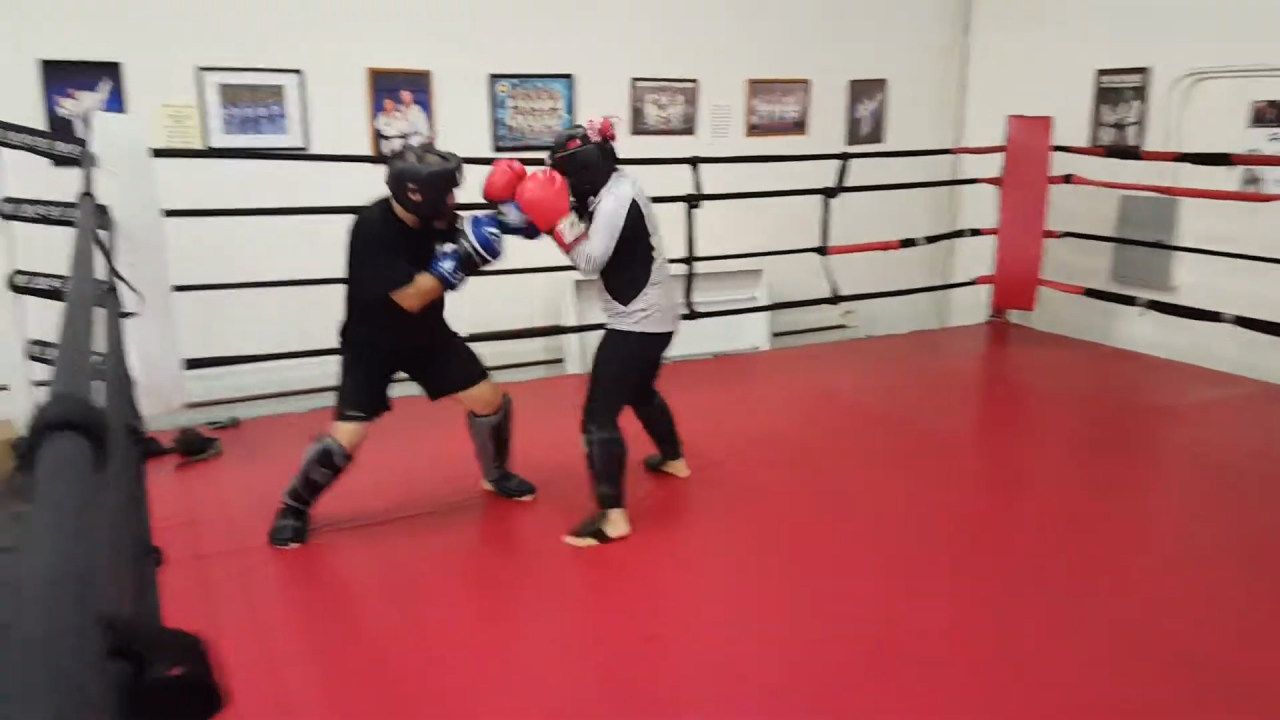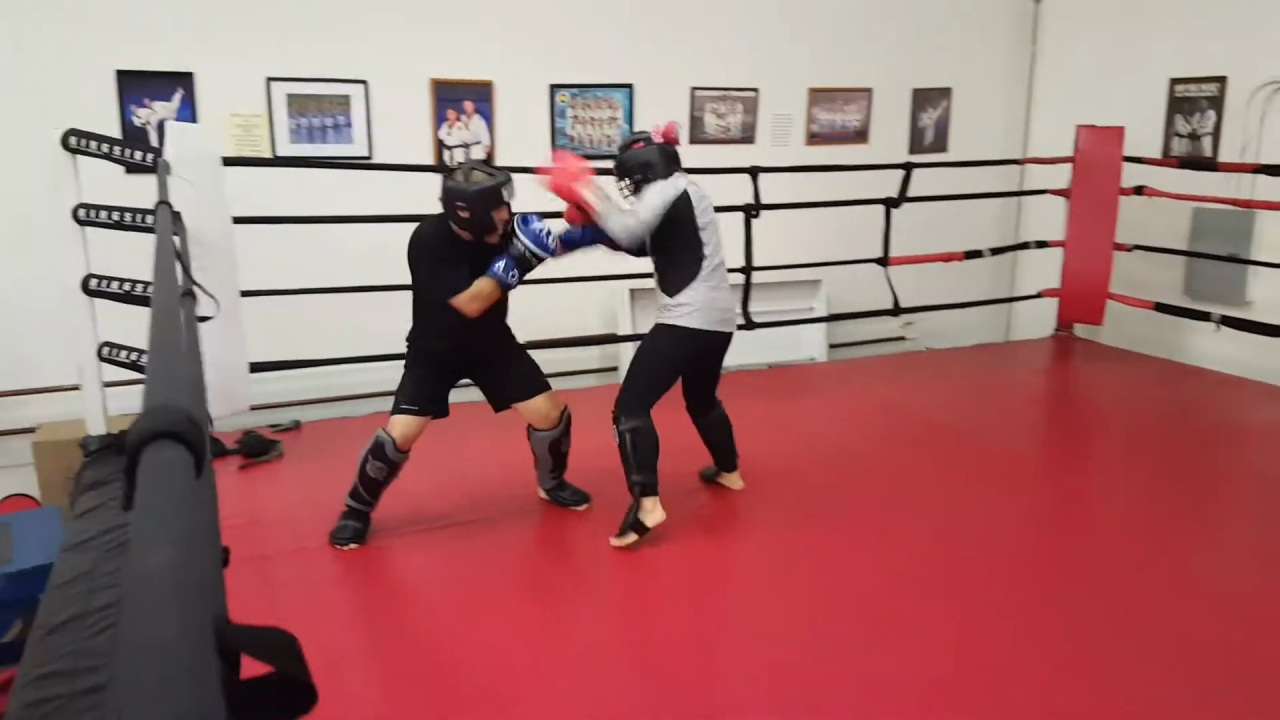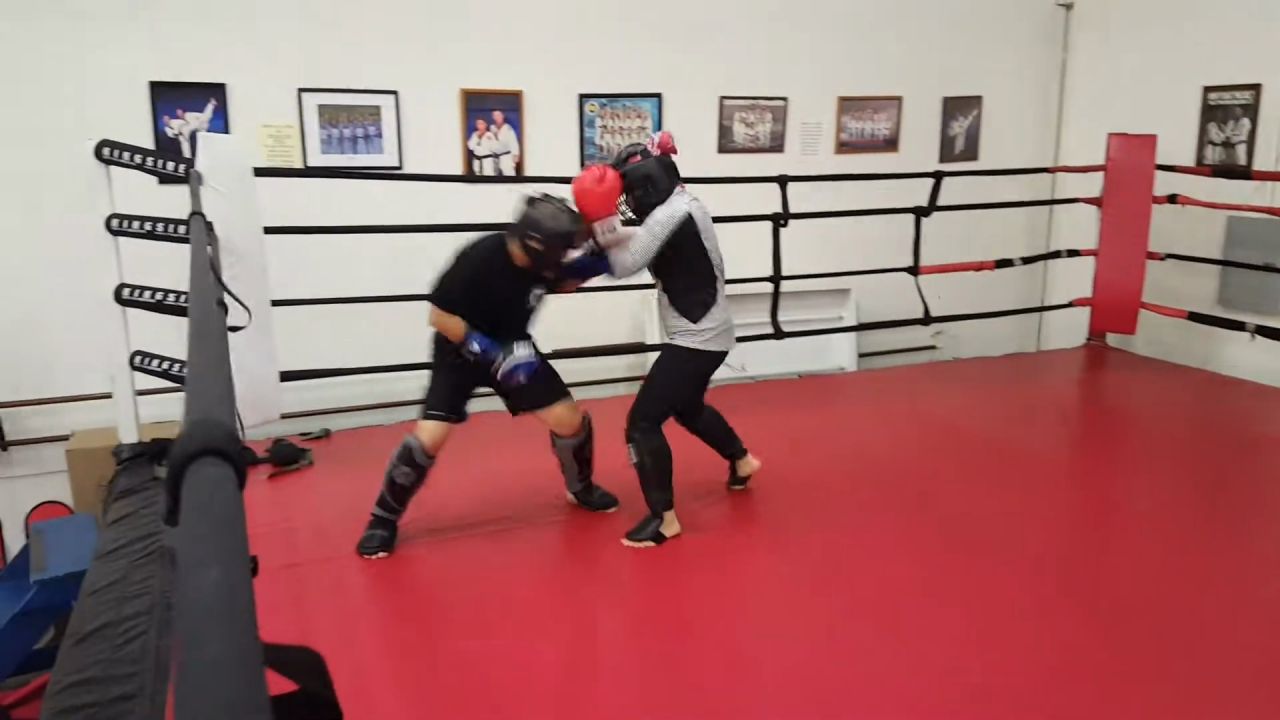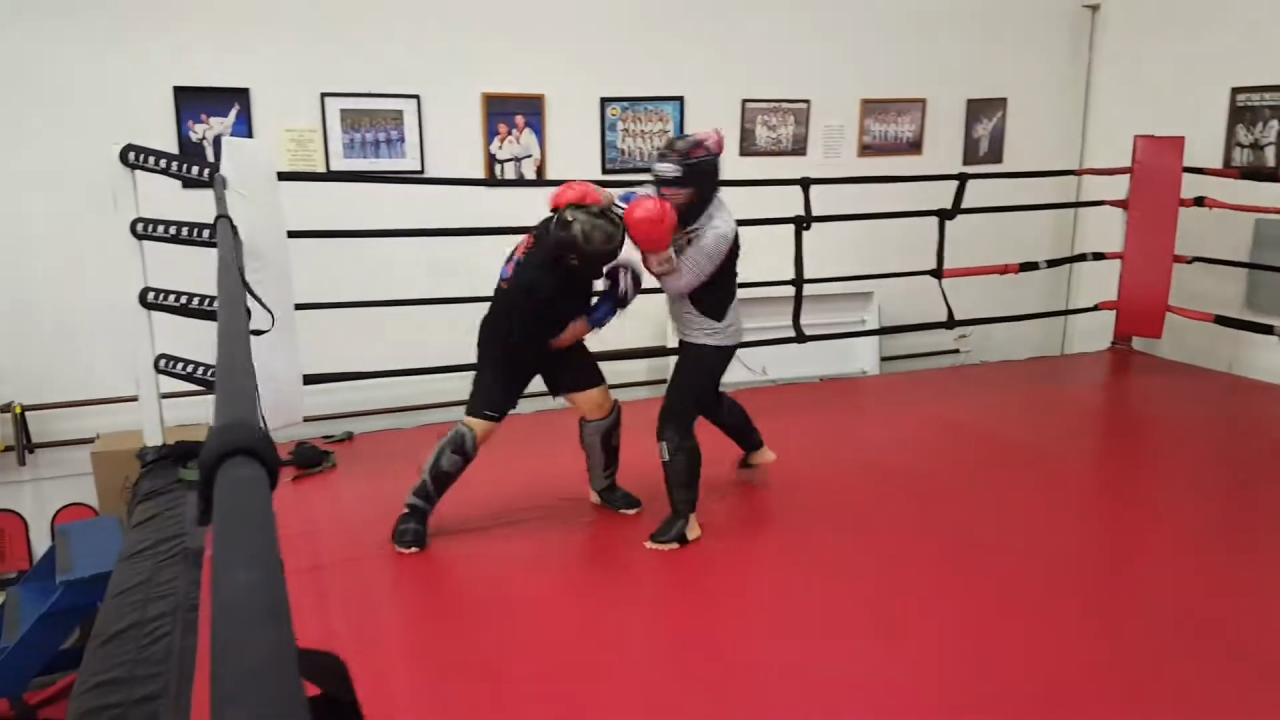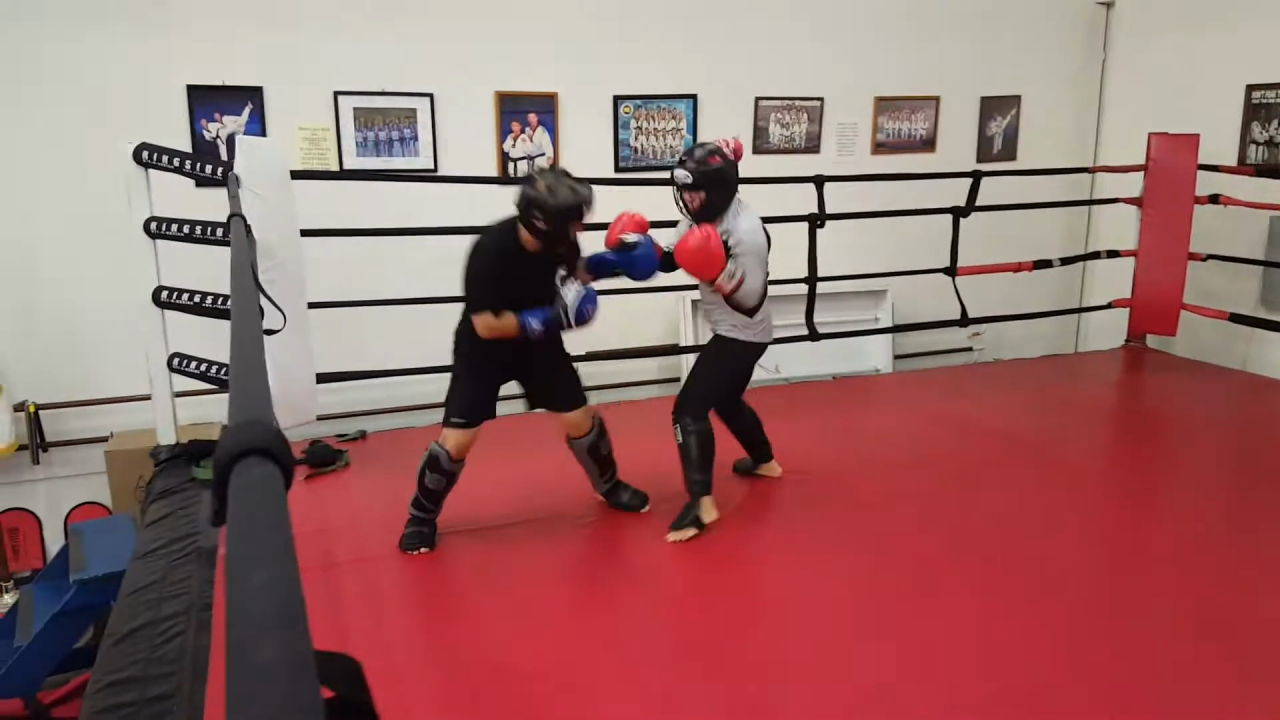
dt=0.3s
person 1, frame 1
left shoulder: (616, 196)
right shoulder: (619, 191)
left elbow: (591, 259)
right elbow: (586, 230)
left wrist: (559, 219)
left hip: (637, 323)
right hip: (659, 317)
left knee: (600, 415)
right knee: (641, 392)
left ankle: (613, 515)
right ankle: (673, 457)
person 1, frame 2
left shoulder: (669, 190)
right shoulder: (687, 194)
left elbow: (626, 228)
right elbow: (644, 241)
left wrist: (582, 192)
right wrist: (594, 226)
left hip: (686, 320)
right hip: (719, 319)
left knee: (630, 407)
right knee: (702, 398)
left ankle: (646, 504)
right ankle: (728, 470)
person 1, frame 3
left shoulder: (671, 215)
right shoulder: (687, 205)
left elbow: (628, 261)
right elbow: (638, 250)
left wrist: (601, 217)
left hip: (695, 340)
right hip: (709, 333)
left knee: (642, 424)
right knee: (688, 408)
left ankle: (663, 516)
right ankle: (741, 461)
person 1, frame 4
left shoulder: (717, 230)
right shoulder: (678, 208)
left elbow: (676, 284)
left wrist: (655, 246)
left hip: (709, 337)
right hip: (699, 331)
left knee: (674, 421)
right knee: (708, 398)
left ankle: (685, 519)
right ankle: (757, 450)
person 1, frame 5
left shoulder: (746, 228)
right shoulder: (706, 219)
left elbow: (749, 294)
right elbow: (671, 259)
left wrist: (715, 273)
right wrist: (641, 240)
left hip: (741, 334)
right hip: (738, 332)
left knee: (689, 410)
right knee: (727, 400)
left ankle: (702, 504)
right ankle: (765, 461)
person 2, frame 1
left shoulder: (429, 214)
right shoulder: (373, 229)
left elbow: (467, 229)
right elbow: (411, 298)
left wrist: (502, 221)
right wrist: (460, 260)
left hip: (425, 334)
right hip: (371, 344)
left knee: (491, 400)
right knee: (345, 439)
left ankle: (496, 475)
right ankle: (295, 506)
person 2, frame 2
left shoulder: (493, 229)
right shoulder: (429, 241)
left elbow: (536, 241)
right elbow: (470, 303)
left wrist: (582, 235)
right wrist: (515, 261)
left hip: (491, 342)
right hip: (434, 350)
left knee: (549, 414)
right knee: (399, 434)
left ankle: (552, 484)
right ankle: (357, 508)
person 2, frame 3
left shoulder: (539, 252)
right shoulder: (480, 262)
left elbow: (561, 281)
right elbow: (441, 317)
right wrist: (489, 354)
left hip: (510, 350)
right hip: (460, 356)
left knee: (572, 420)
right knee: (428, 438)
left ankle: (580, 488)
right ankle: (384, 517)
person 2, frame 4
left shoulder: (562, 229)
right shoulder: (537, 283)
right elbow: (561, 339)
left wrist: (613, 211)
right wrist: (611, 302)
left hip: (552, 332)
right hip: (507, 346)
left knee: (601, 406)
right knee: (477, 429)
left ankle: (603, 486)
right ankle: (416, 510)
person 2, frame 5
left shoulder: (557, 240)
right shoulder: (491, 251)
left elbow: (575, 270)
right elbow: (485, 326)
left wrist: (618, 259)
right wrist: (552, 317)
left hip: (537, 343)
right hip: (483, 350)
left knee: (583, 421)
right knee: (454, 440)
left ankle: (608, 485)
right ankle: (422, 515)
